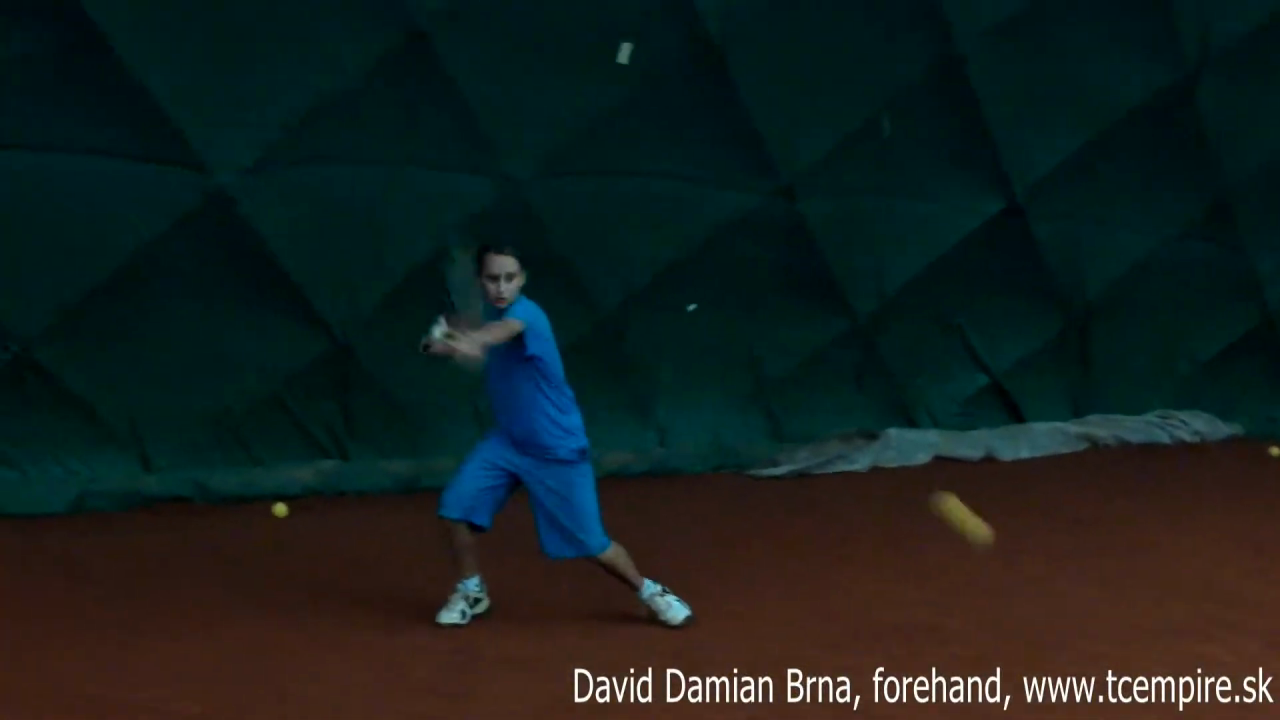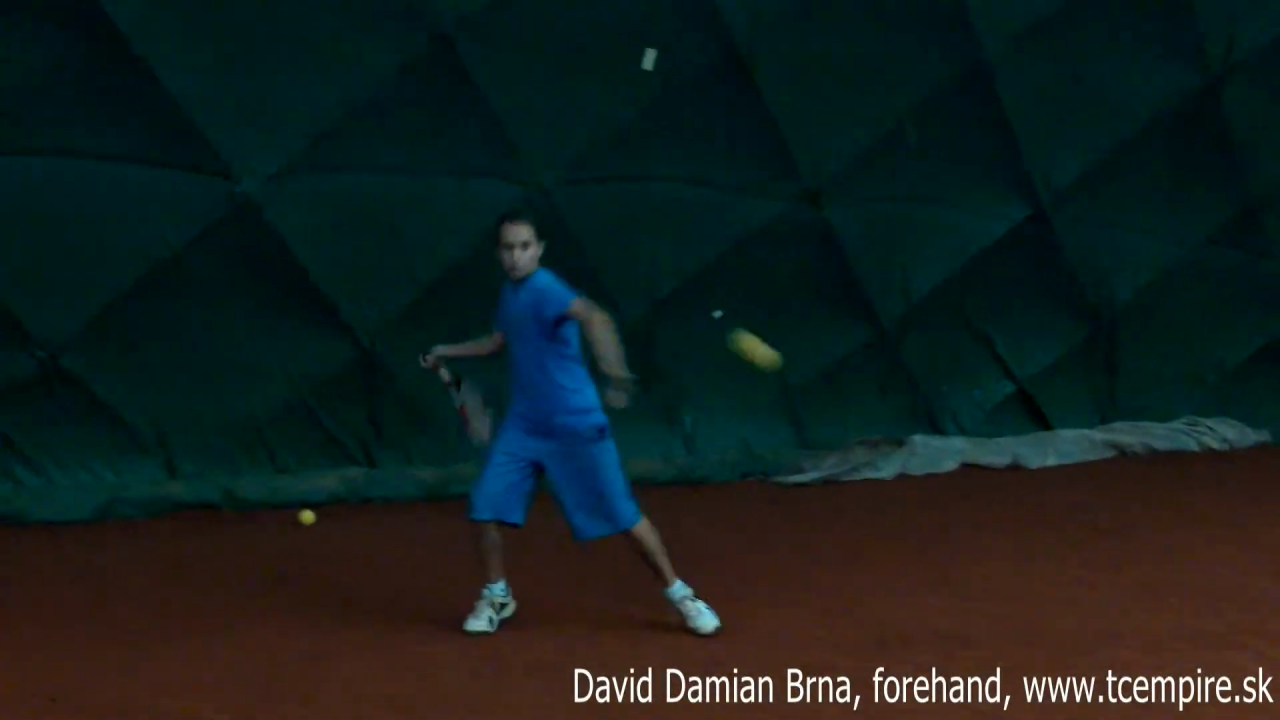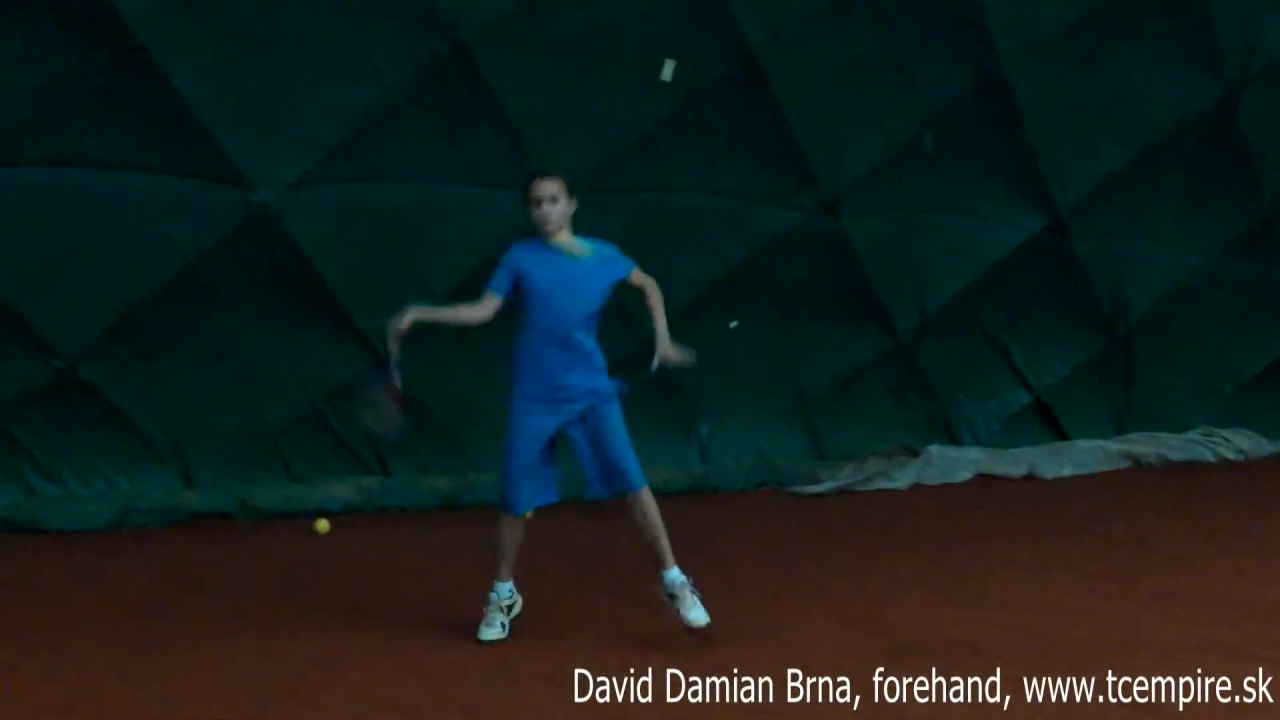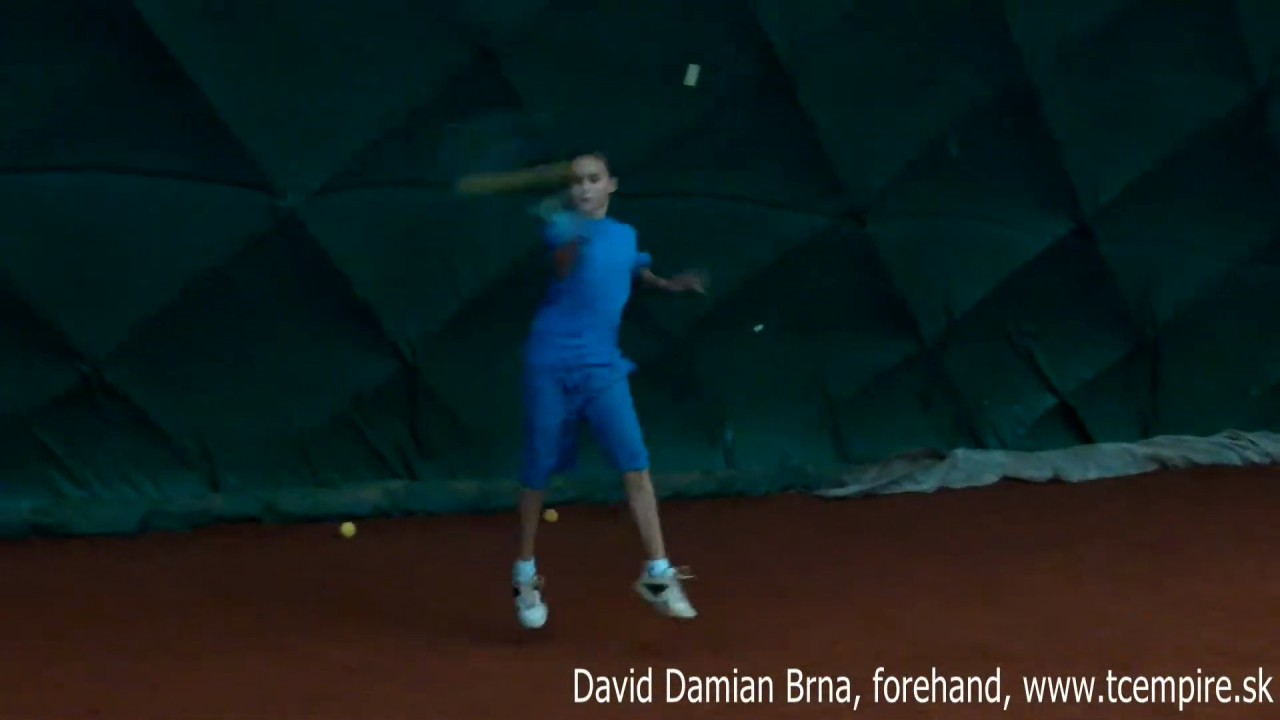
dt=0.1s
person 1, frame 1
left shoulder: (525, 313)
right shoulder: (493, 312)
left elbow: (504, 330)
left wrist: (471, 340)
right wrist: (452, 341)
left hip: (557, 449)
right hip: (505, 441)
left knee: (589, 543)
right knee: (456, 508)
left ankle: (650, 589)
right ankle: (471, 590)
person 1, frame 2
left shoulder: (548, 288)
right shoulder: (511, 293)
left elbow: (594, 316)
left wrist: (613, 368)
right wrist: (451, 351)
left hip: (577, 425)
right hip: (525, 424)
left knee: (622, 516)
right knee: (485, 508)
left ankle: (678, 591)
right ankle: (496, 595)
person 1, frame 3
left shoulder: (600, 254)
right shoulder: (519, 257)
left elbow: (648, 287)
right elbow: (482, 312)
left wrist: (662, 338)
right wrist: (422, 314)
left hip: (591, 389)
right hip: (535, 395)
left knee: (629, 481)
right knee: (518, 496)
left ankle: (674, 580)
right ankle: (503, 593)
person 1, frame 4
left shoulder: (626, 236)
right shoulder: (561, 226)
left elbow: (640, 275)
right elbow: (559, 268)
left wrist: (670, 283)
right wrist: (569, 246)
left hip: (601, 368)
right hip: (550, 366)
left knee: (633, 464)
right knee: (537, 471)
left ankle: (658, 574)
right ankle: (526, 574)
